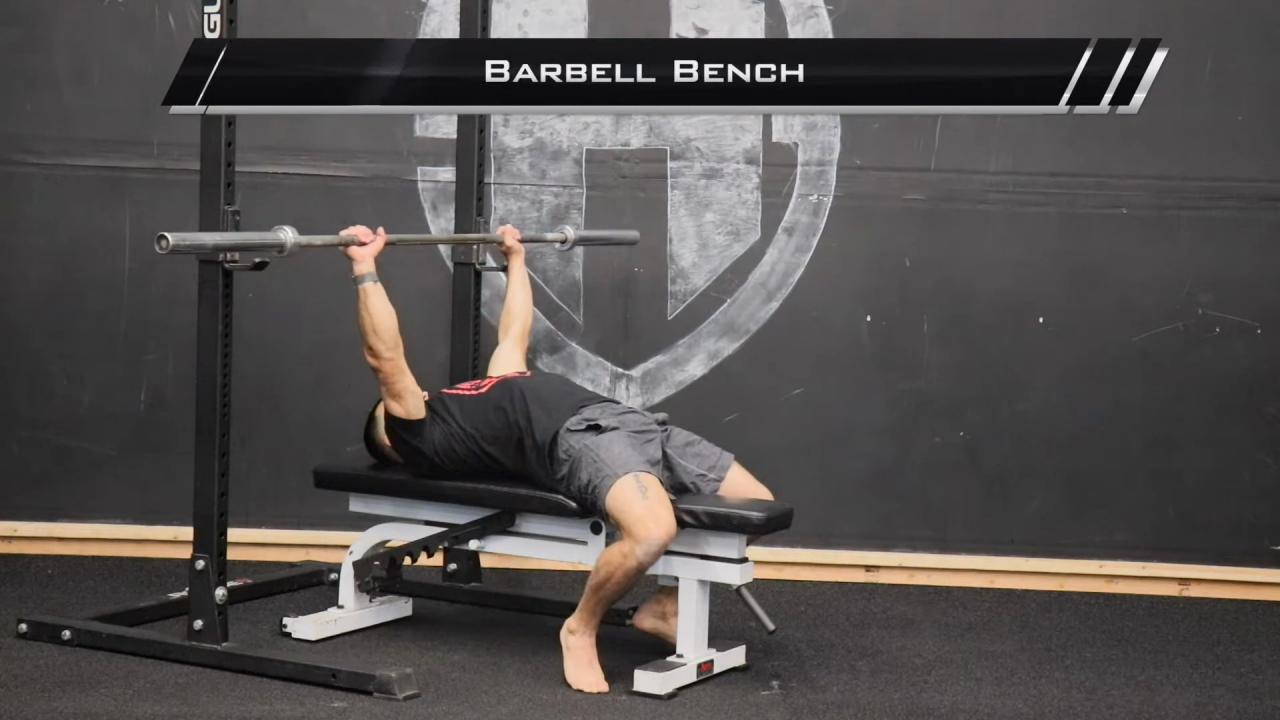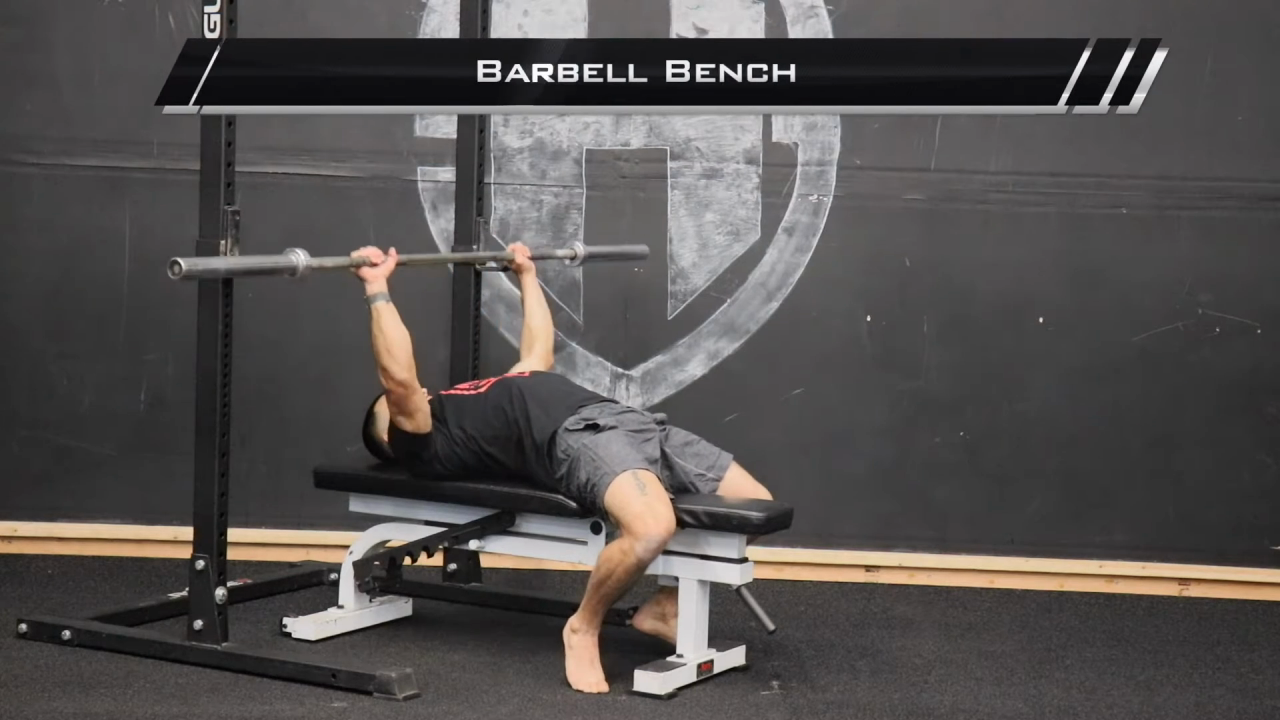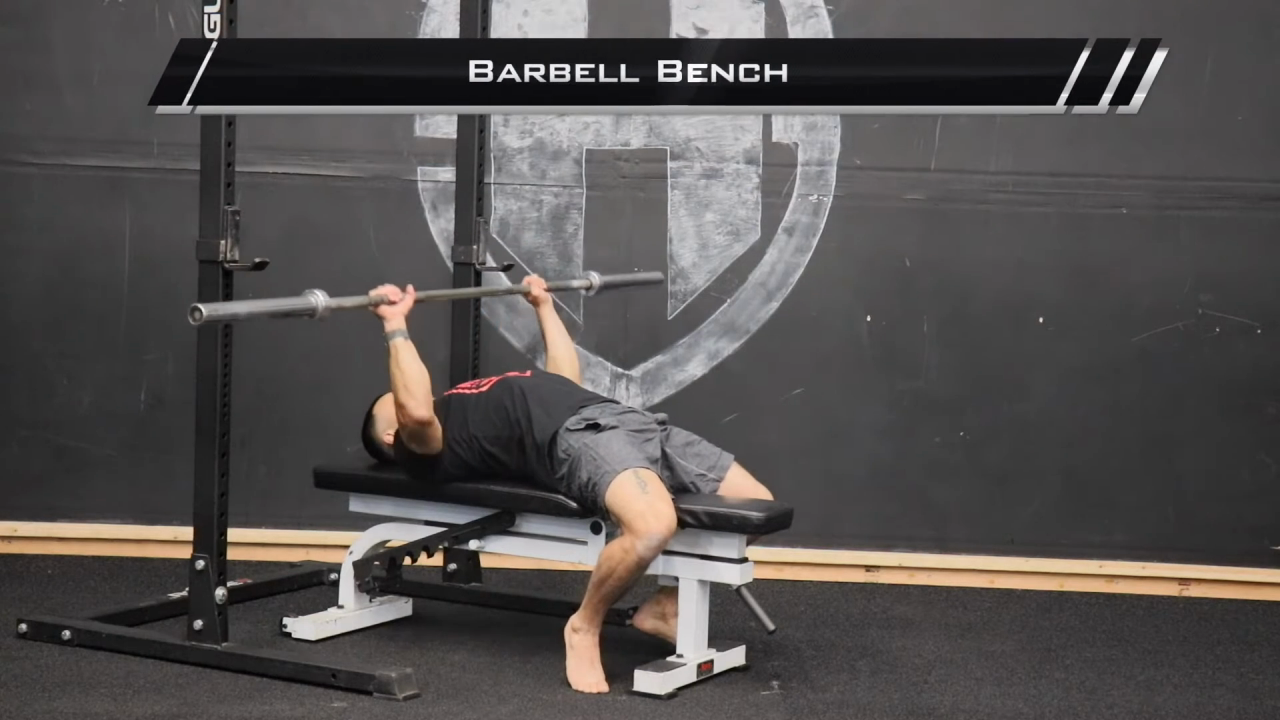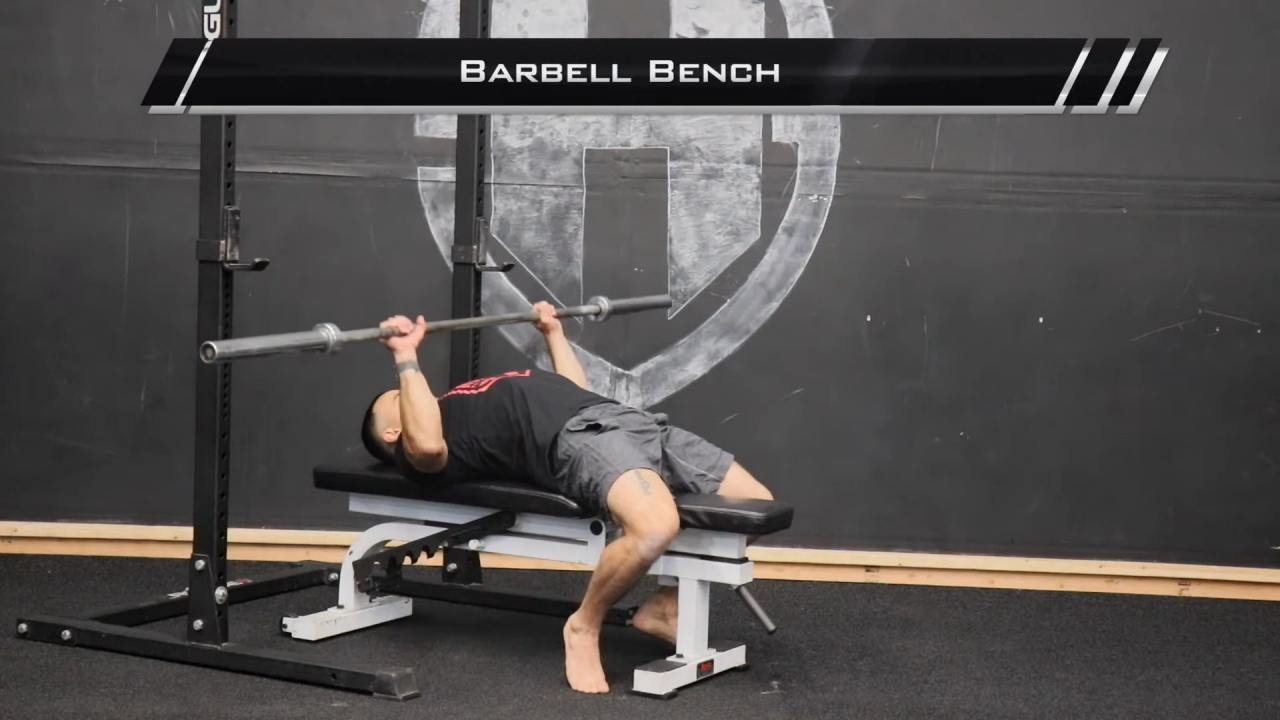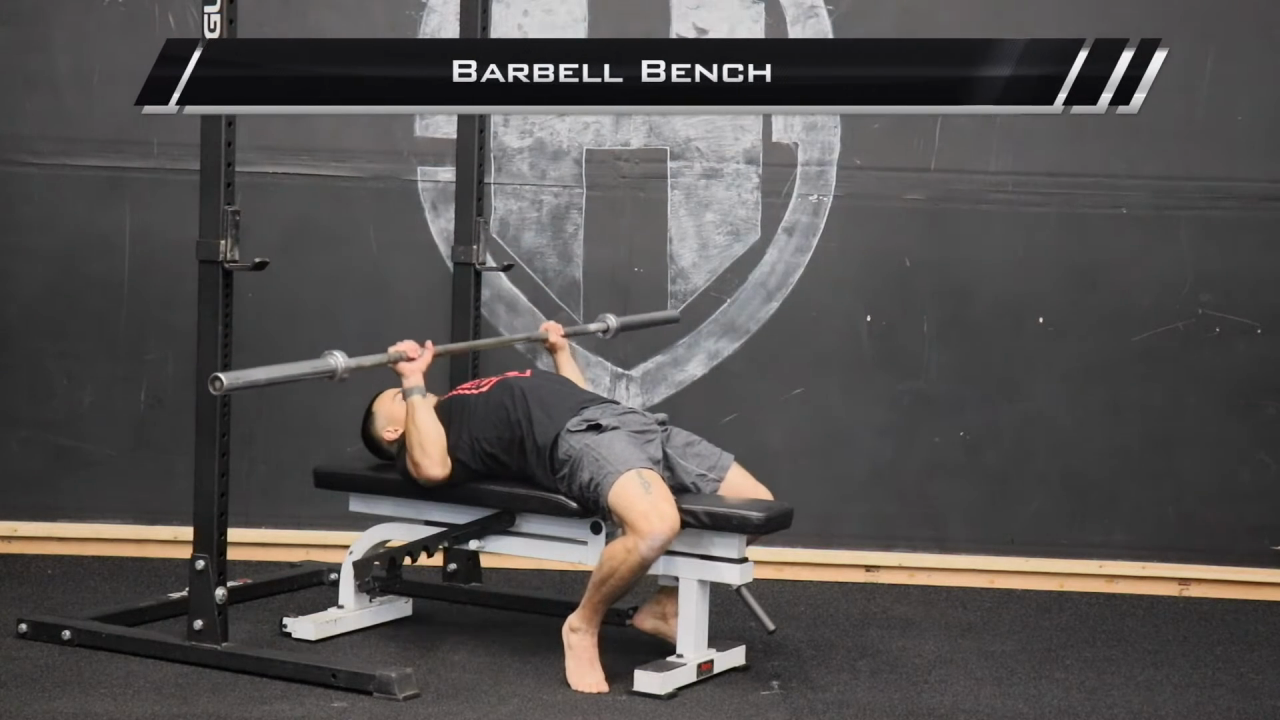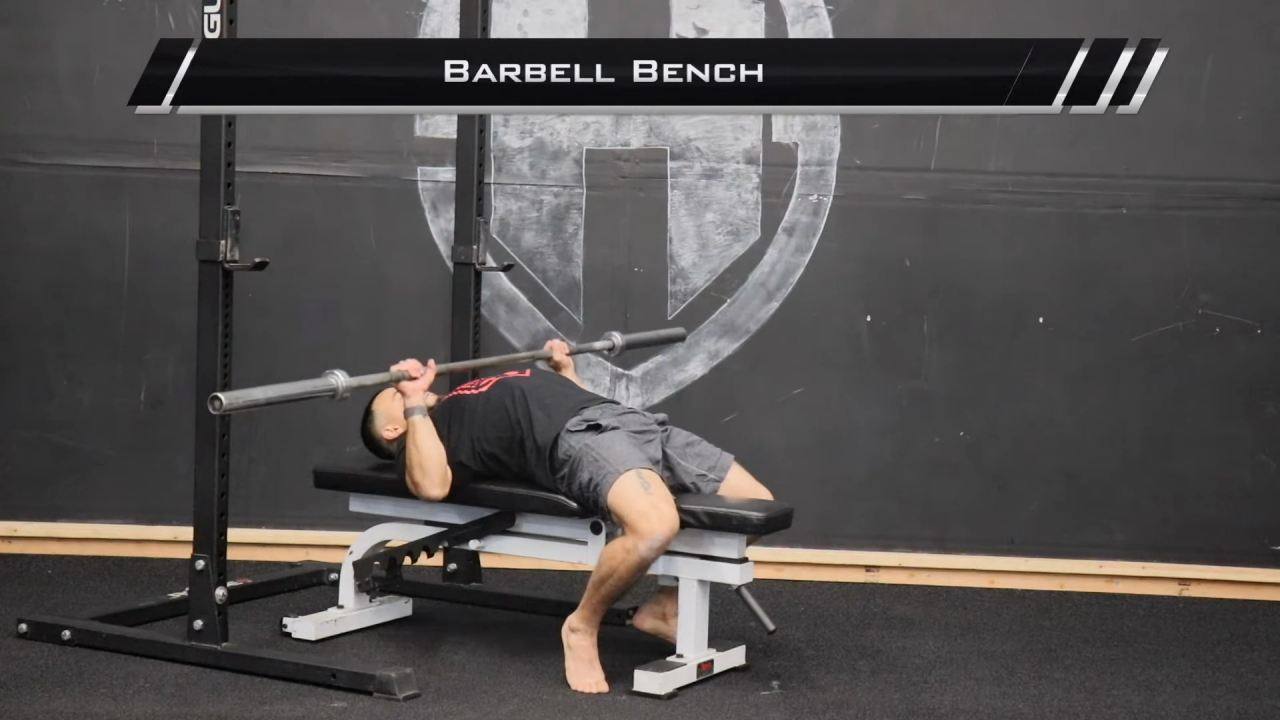
dt=0.3s
person 1, frame 1
left shoulder: (477, 405)
right shoulder: (425, 438)
left elbow: (514, 336)
right elbow: (385, 356)
left wrist: (515, 259)
right wrist: (365, 267)
right knee: (652, 532)
left ankle: (666, 606)
right ankle: (581, 628)
person 1, frame 2
left shoulder: (479, 408)
right shoulder: (424, 445)
left elbow: (539, 351)
right elbow: (397, 375)
left wrist: (526, 275)
right wrist: (377, 288)
right knee: (651, 527)
left ankle: (666, 606)
right ankle: (584, 627)
person 1, frame 3
left shoulder: (475, 407)
right shoulder: (425, 446)
left elbow: (567, 377)
right elbow: (418, 413)
left wrist: (544, 307)
right wrist: (395, 326)
right knee: (652, 527)
left ankle: (665, 606)
right ankle: (584, 627)
person 1, frame 4
left shoulder: (473, 406)
right shoulder: (417, 448)
left elbow: (575, 392)
right elbow: (427, 444)
left wrist: (553, 331)
right wrist: (405, 356)
right knee: (655, 527)
left ankle: (666, 606)
right ankle: (584, 626)
person 1, frame 5
left shoulder: (475, 404)
right shoulder: (420, 440)
right elbow: (433, 469)
left wrist: (561, 352)
right wrist: (411, 380)
right knee: (655, 526)
left ankle: (665, 606)
right ankle: (583, 626)
person 1, frame 6
left shoulder: (471, 407)
right shoulder: (425, 433)
right elbow: (432, 486)
left wrist: (565, 369)
right wrist: (414, 400)
right knee: (655, 527)
left ankle: (666, 606)
right ankle: (582, 627)
